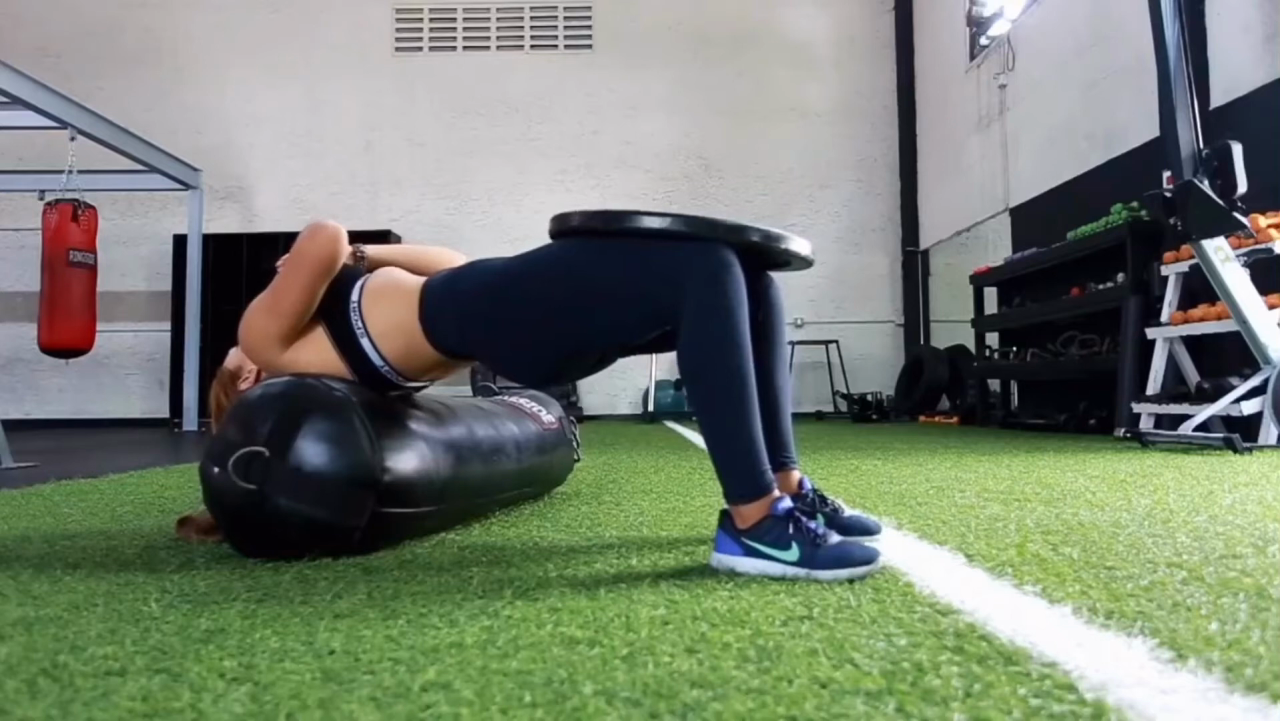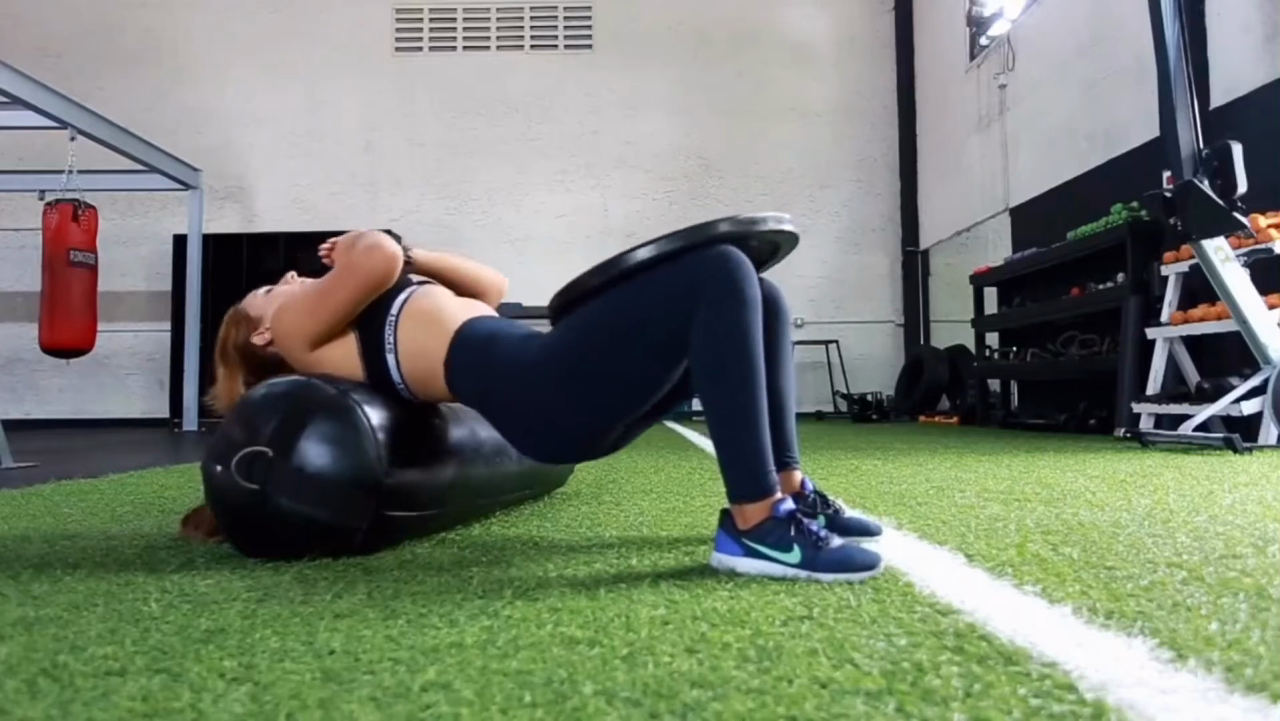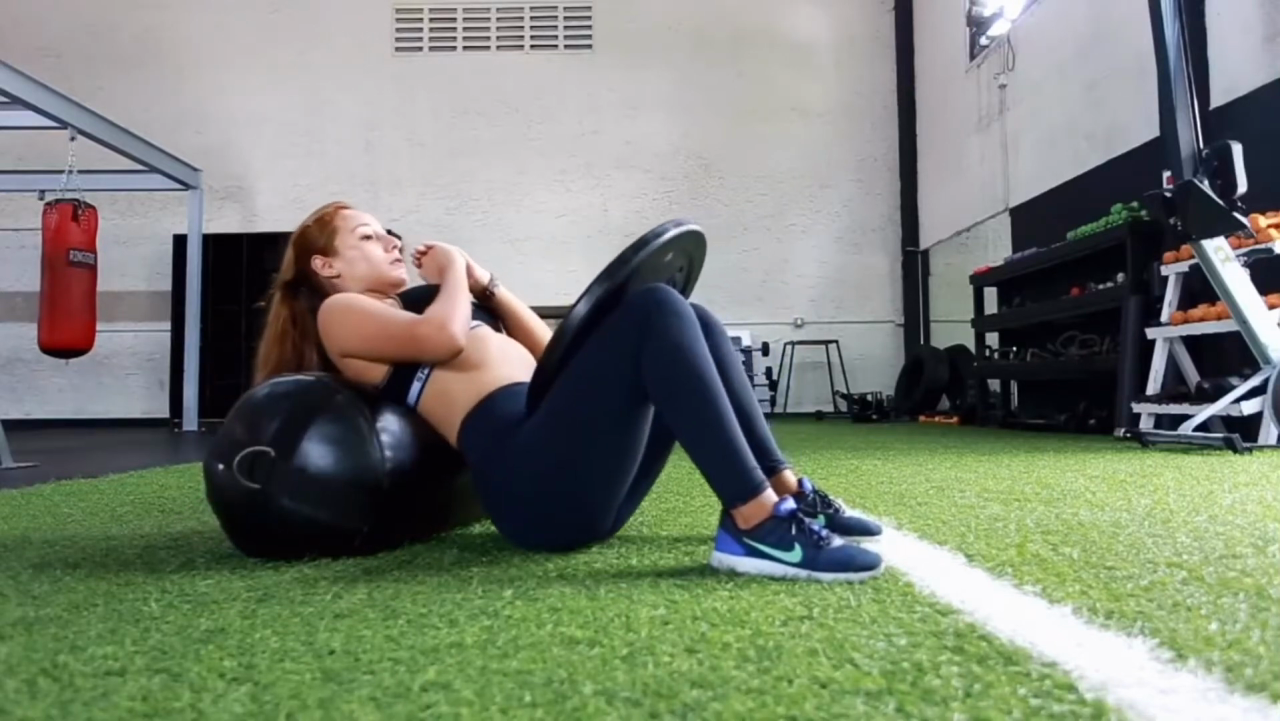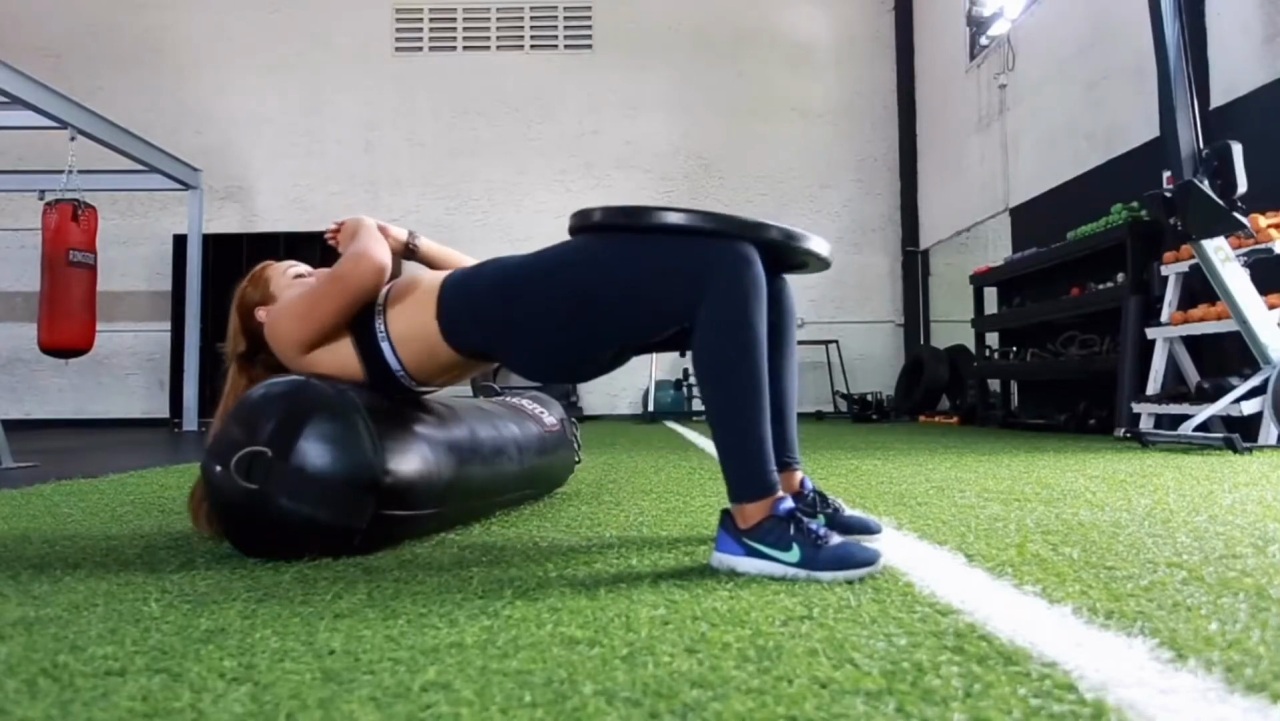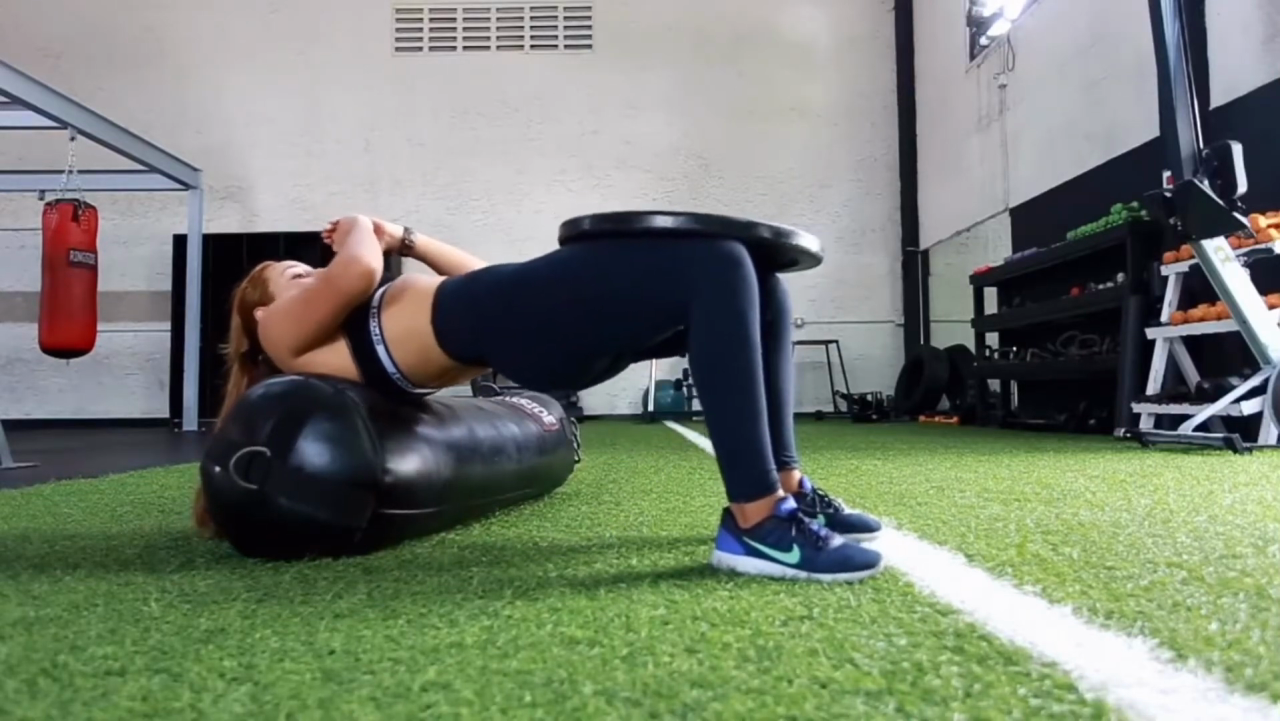
dt=0.7s
person 1, frame 1
left shoulder: (367, 344)
right shoulder: (268, 335)
left elbow: (448, 261)
right elbow: (323, 239)
left wrist: (362, 256)
right wrist: (346, 258)
left hip: (539, 322)
right hip: (506, 314)
left knee: (745, 279)
right knee: (705, 267)
left ankle: (785, 489)
right ankle: (755, 524)
person 1, frame 2
left shoulder: (375, 330)
right shoulder: (296, 329)
left elbow: (489, 286)
right elbow: (376, 257)
left wrist: (406, 258)
right wrist: (376, 249)
left hip: (565, 384)
right hip: (545, 389)
left knee: (757, 298)
right knee: (720, 275)
left ankle: (788, 490)
right ankle: (757, 526)
person 1, frame 3
left shoulder: (403, 318)
right shoulder: (340, 314)
left elbow: (544, 355)
right elbow: (442, 337)
left wrist: (483, 284)
right wrist: (451, 271)
left hip: (585, 479)
right hip: (540, 483)
left knee: (691, 323)
right knee: (654, 310)
left ankle: (788, 494)
right ankle: (757, 526)
person 1, frame 4
left shoulder: (360, 323)
right shoulder: (291, 330)
left elbow: (478, 272)
right elbow: (366, 267)
left wrist: (406, 242)
right wrist: (368, 236)
left hip: (546, 301)
right hip: (526, 309)
left knee: (760, 284)
right knee: (727, 266)
left ankle: (787, 490)
right ankle: (757, 524)
person 1, frame 5
left shoulder: (350, 320)
right shoulder: (287, 332)
left elbow: (482, 275)
right elbow: (358, 272)
left wrist: (401, 238)
right wrist: (358, 240)
left hip: (531, 313)
right hip: (522, 322)
left knee: (755, 285)
right knee: (717, 267)
left ankle: (786, 489)
right ankle: (758, 525)
